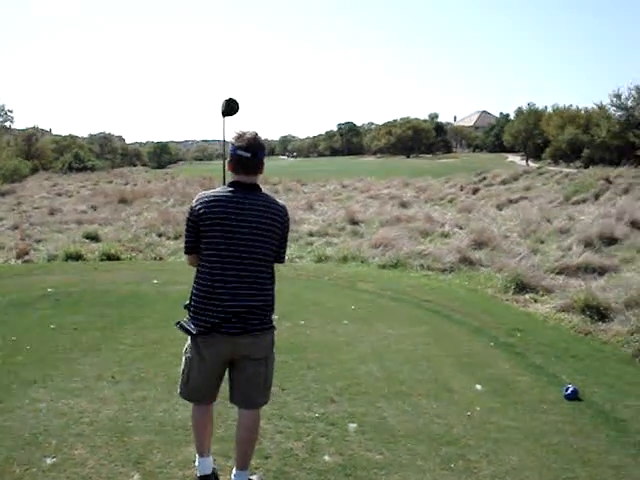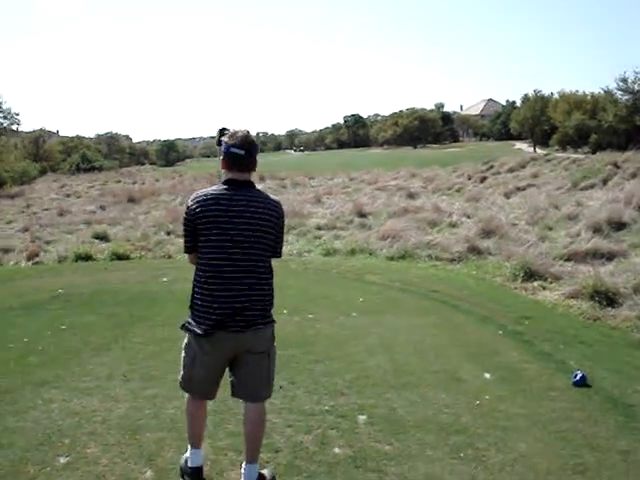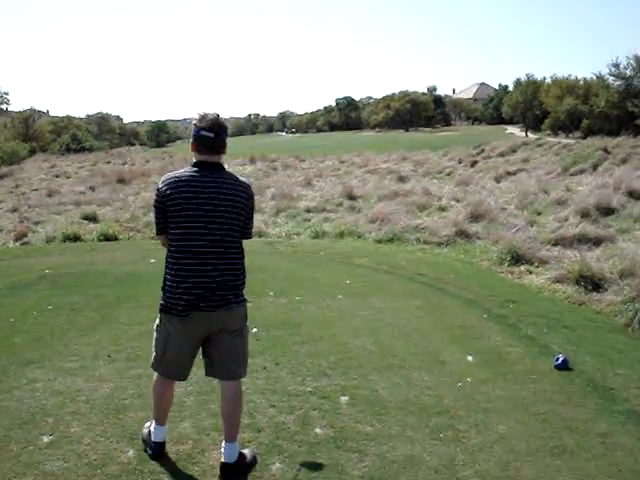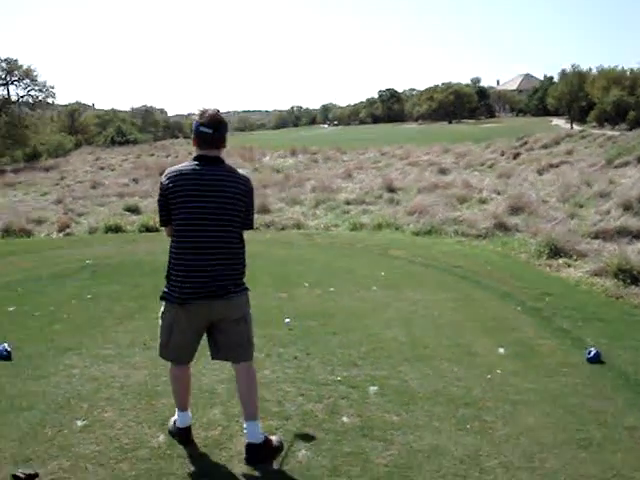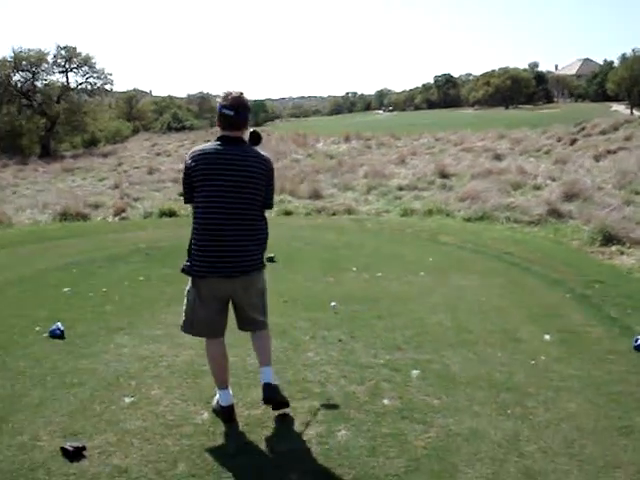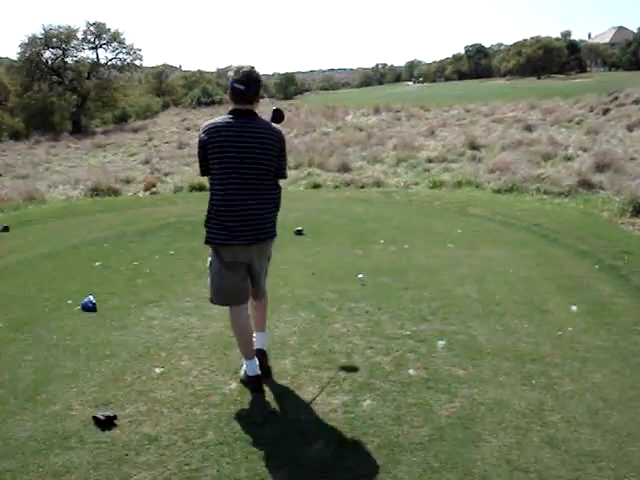
dt=0.2s
person 1, frame 1
left shoulder: (202, 203)
right shoulder: (278, 212)
left elbow: (192, 259)
right elbow: (274, 261)
left hip: (208, 322)
right hip: (255, 326)
left knee: (201, 400)
right knee: (249, 406)
person 1, frame 2
left shoulder: (199, 202)
right shoulder: (272, 207)
left elbow: (193, 257)
right elbow: (270, 256)
left hip: (209, 317)
right hip: (255, 320)
left knee: (196, 394)
right knee: (255, 399)
person 1, frame 3
left shoulder: (169, 185)
right shoulder: (242, 190)
left elbow: (164, 239)
right elbow: (241, 238)
left hip: (180, 300)
right hip: (228, 301)
left knee: (166, 374)
right knee: (230, 379)
left ankle: (157, 436)
person 1, frame 4
left shoulder: (172, 178)
right shoulder: (241, 182)
left elbow: (168, 228)
right elbow: (242, 229)
left hip: (185, 287)
right hip: (229, 289)
left knee: (179, 361)
right knee: (242, 360)
left ankle: (182, 422)
right ankle: (253, 439)
person 1, frame 5
left shoulder: (196, 158)
right shoulder: (262, 163)
left elbow: (193, 205)
right elbow: (264, 208)
left hip: (208, 263)
right hip: (249, 262)
left knee: (213, 335)
right knee: (257, 323)
left ankle: (224, 400)
right ankle: (268, 382)
person 1, frame 6
left shoulder: (210, 131)
right shoulder: (273, 134)
left elbow: (208, 175)
right elbow: (277, 181)
left hip: (225, 231)
right hip: (262, 229)
left knee: (236, 302)
right knee: (257, 291)
left ankle: (252, 369)
right ankle: (259, 346)
